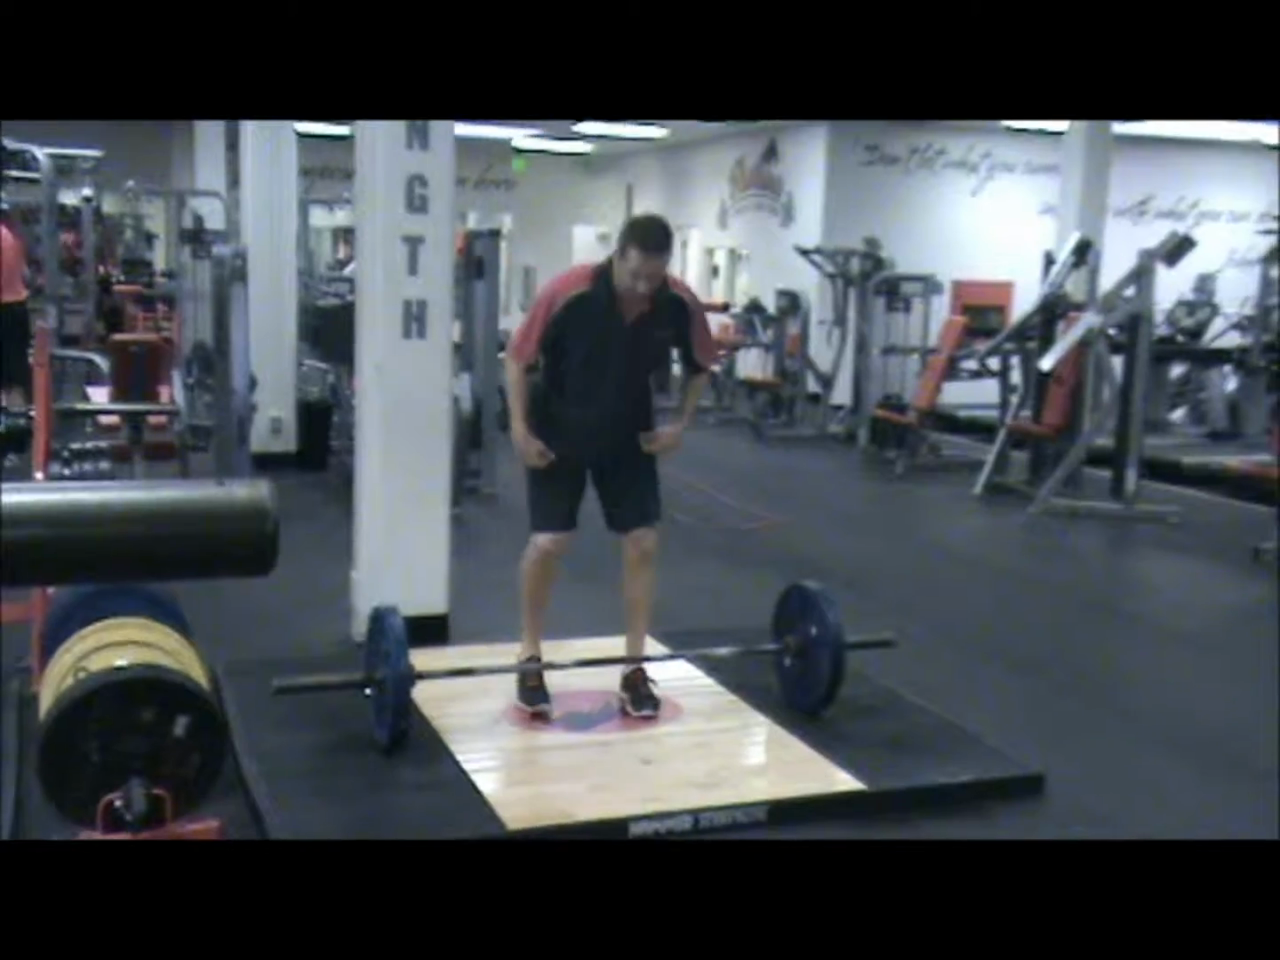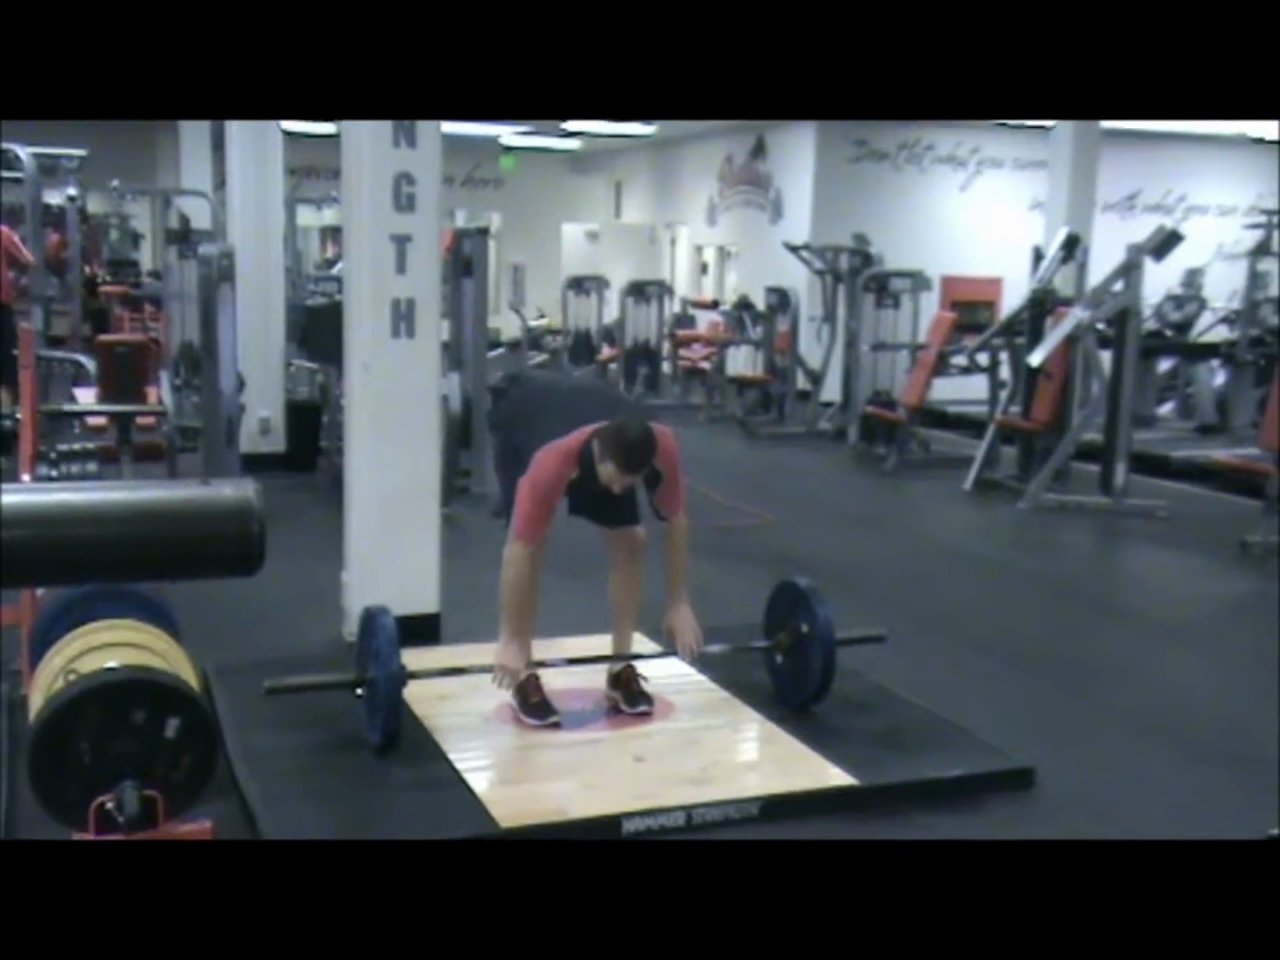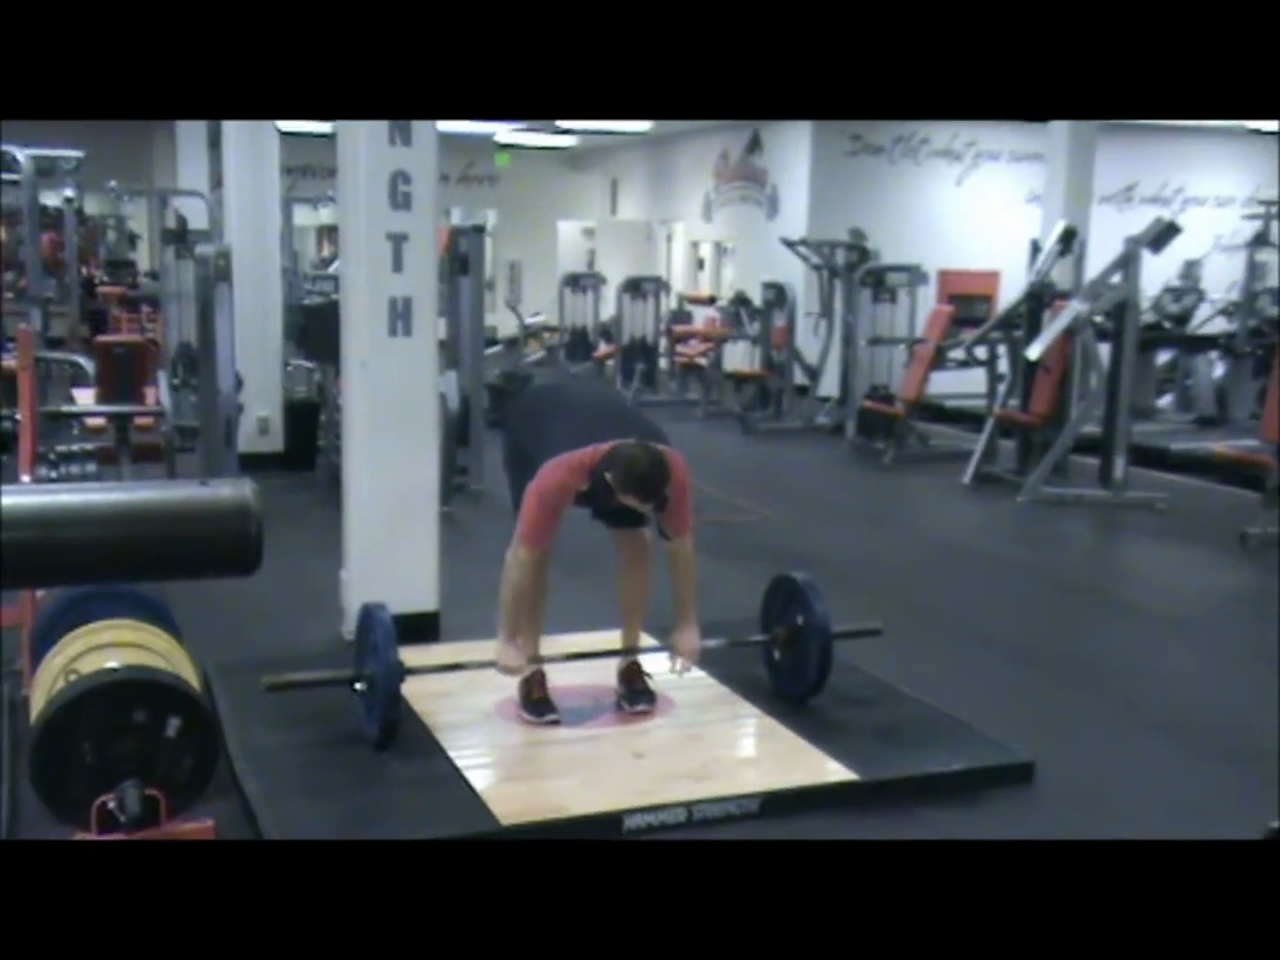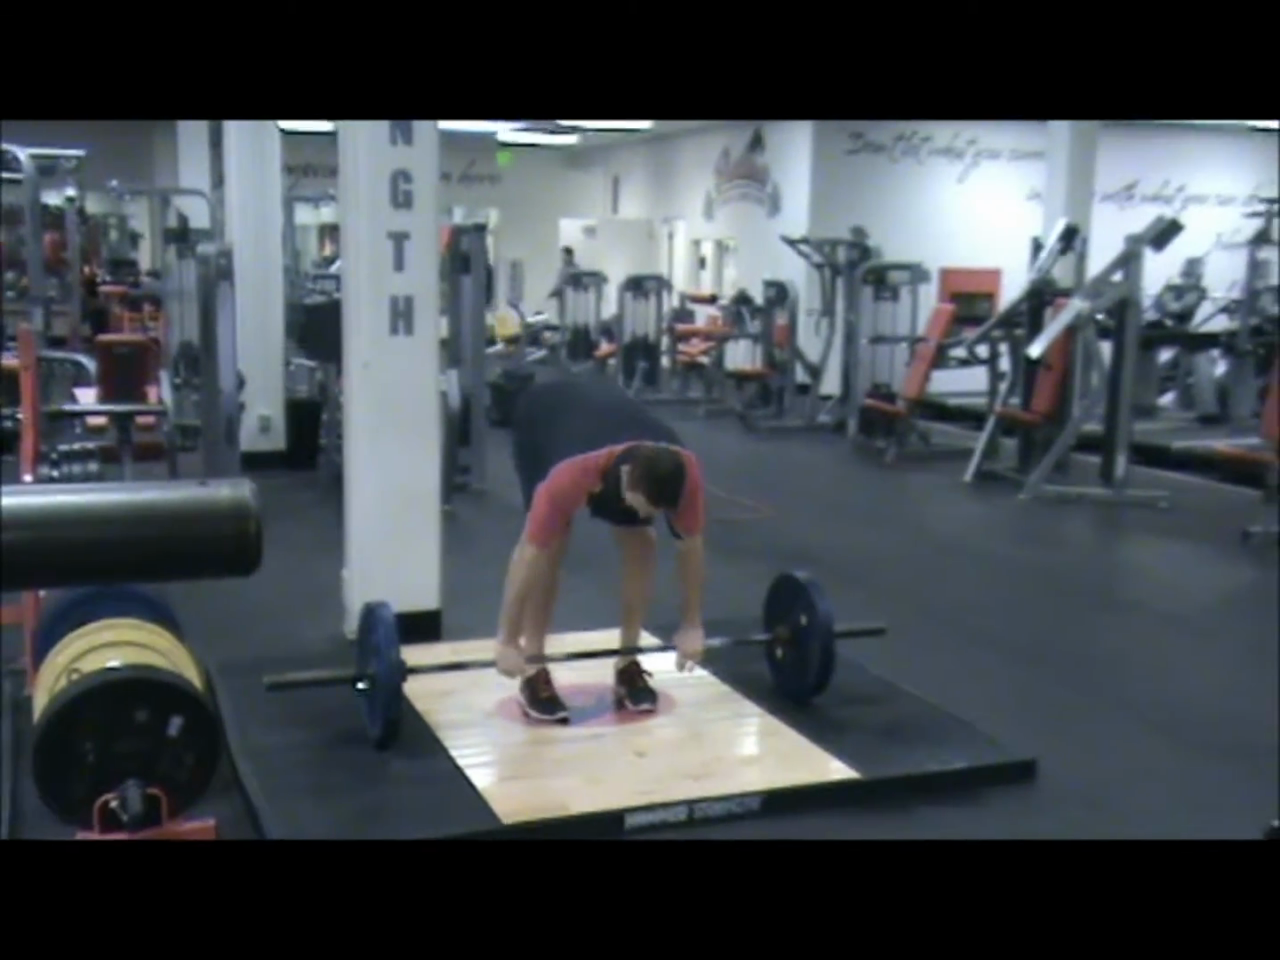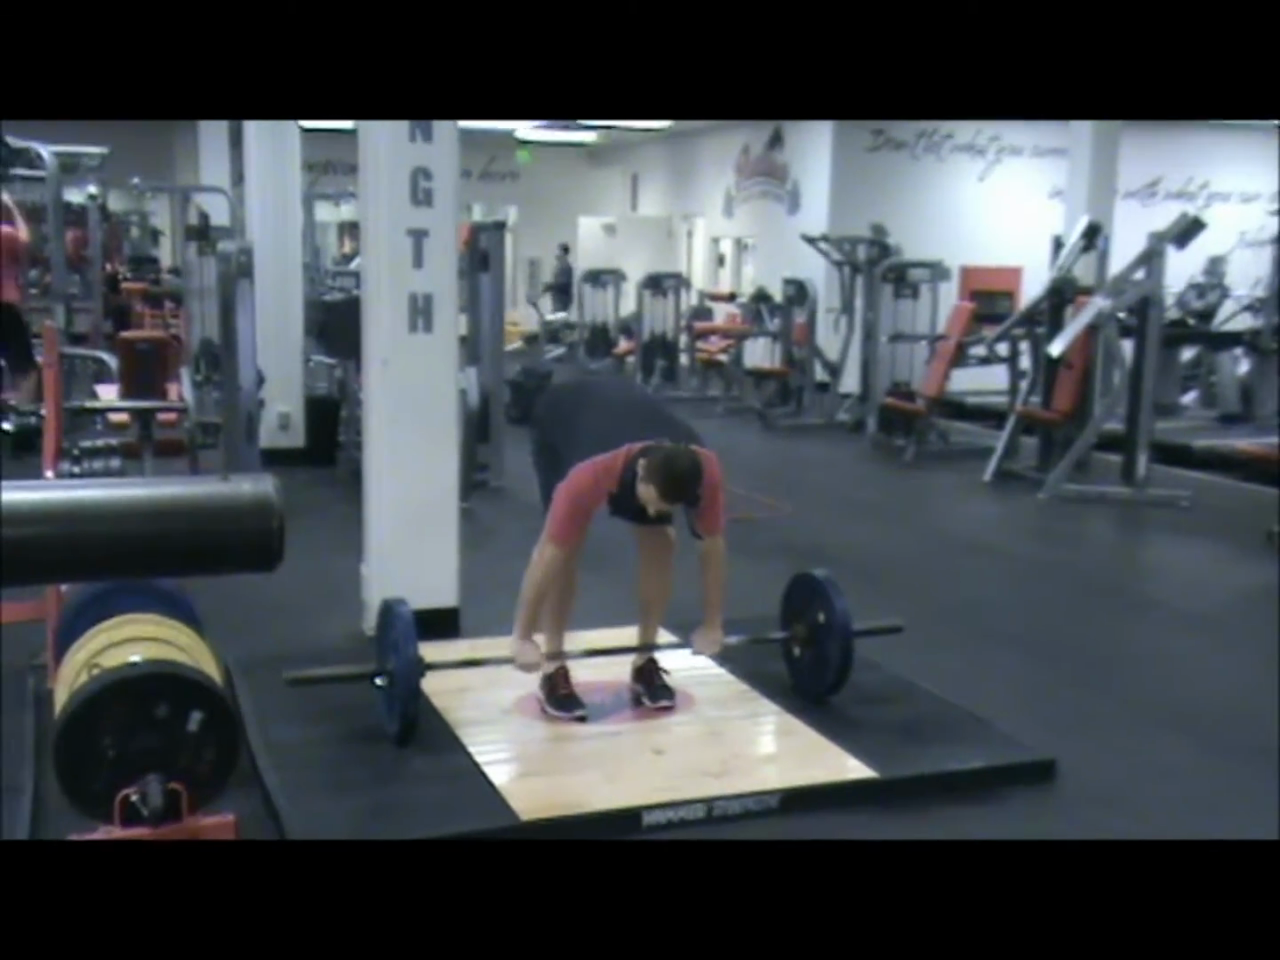
dt=0.5s
person 1, frame 1
left shoulder: (682, 304)
right shoulder: (567, 292)
left elbow: (700, 367)
right elbow: (517, 360)
left wrist: (680, 421)
right wrist: (521, 431)
left hip: (630, 438)
right hip: (557, 436)
left knee: (642, 545)
right knee: (548, 543)
left ankle: (633, 671)
right ankle: (529, 661)
person 1, frame 2
left shoulder: (662, 448)
right shoulder: (551, 463)
left elbow: (675, 521)
right elbow: (517, 551)
left wrist: (679, 604)
right wrist: (508, 642)
left knee: (630, 541)
right knee: (532, 546)
left ankle: (620, 669)
right ankle: (525, 678)
person 1, frame 3
left shoulder: (671, 469)
right shoulder: (560, 474)
left elbow: (680, 544)
right elbow: (521, 556)
left wrist: (687, 625)
right wrist: (507, 641)
left knee: (637, 543)
right knee: (539, 549)
left ankle: (629, 665)
right ankle: (531, 674)
person 1, frame 4
left shoulder: (684, 470)
right shoulder: (572, 474)
left elbow: (690, 543)
right elbow: (528, 554)
left wrist: (692, 625)
right wrist: (507, 642)
left knee: (642, 543)
right knee: (551, 546)
left ankle: (627, 665)
right ankle: (534, 674)
person 1, frame 5
left shoulder: (704, 470)
right shoulder: (592, 474)
left elbow: (712, 543)
right elbow: (548, 553)
left wrist: (712, 625)
right wrist: (522, 637)
right hip: (558, 416)
left knee: (661, 542)
right knee: (566, 547)
left ankle: (645, 663)
right ankle: (554, 672)
